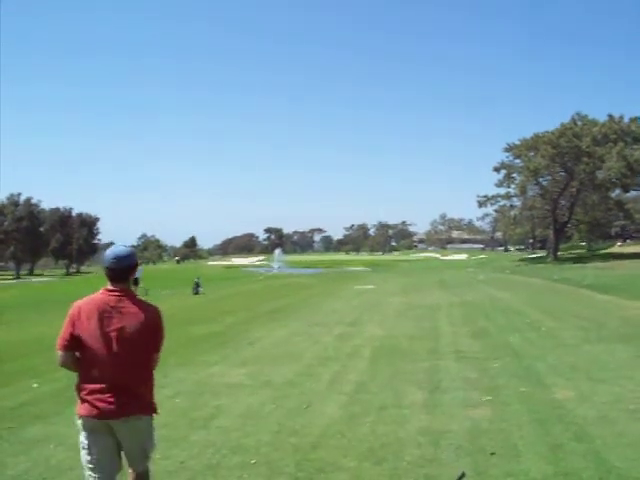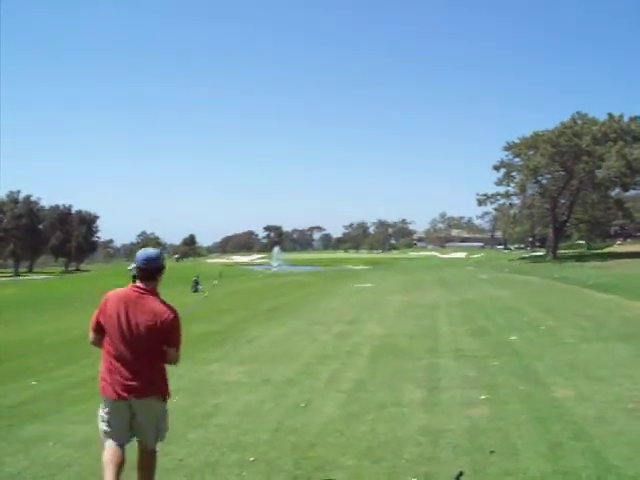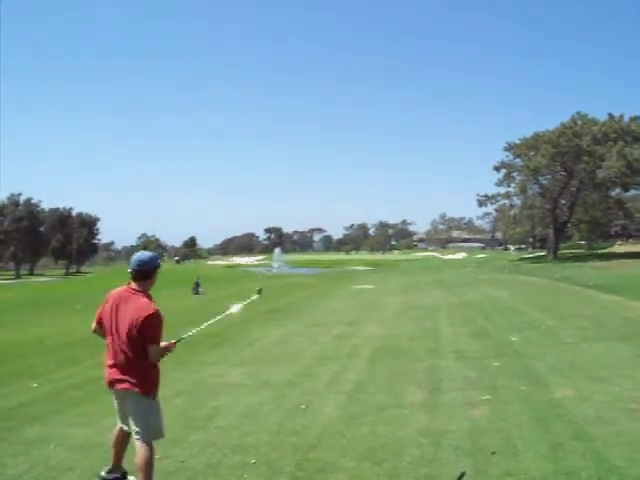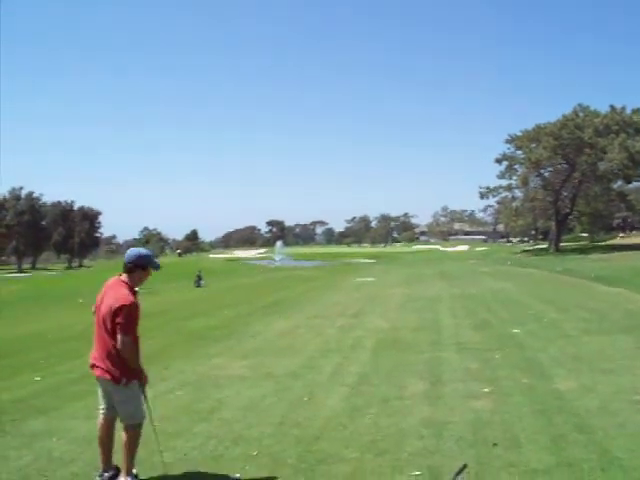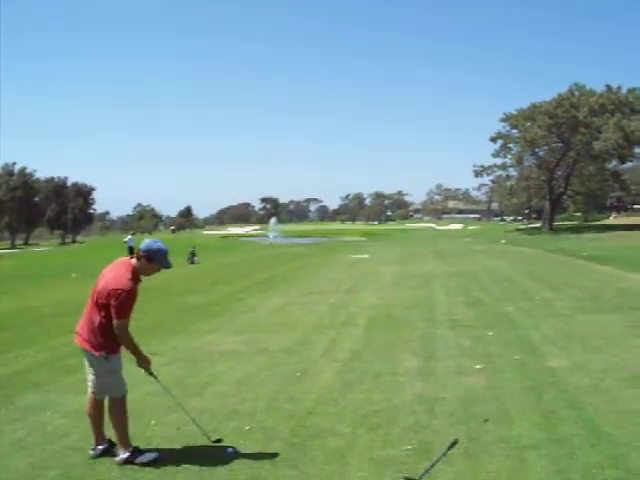
dt=0.5s
person 1, frame 1
left shoulder: (80, 309)
right shoulder: (150, 314)
left elbow: (64, 360)
right elbow: (152, 363)
left hip: (92, 409)
right hip: (134, 408)
person 1, frame 2
left shoulder: (110, 299)
right shoulder: (166, 313)
left elbow: (94, 339)
right elbow: (172, 358)
left hip: (113, 387)
right hip: (149, 390)
left knee: (113, 443)
right knee: (148, 445)
person 1, frame 3
left shoulder: (113, 296)
right shoulder: (149, 311)
left elbow: (97, 328)
right elbow: (154, 356)
right wrist: (165, 347)
left hip: (116, 376)
right hip: (138, 382)
left knee: (125, 425)
right knee: (144, 439)
person 1, frame 4
left shoulder: (111, 284)
right shoulder: (127, 301)
left elbow: (96, 310)
right elbow: (124, 346)
right wrist: (140, 372)
left hip: (102, 364)
right hip: (119, 370)
left knee: (107, 417)
right knee: (134, 423)
person 1, frame 5
left shoulder: (122, 263)
right shoulder: (125, 286)
right elbow: (120, 329)
right wrist: (139, 356)
left hip: (91, 336)
right hip: (101, 343)
left knee: (96, 392)
right knee: (117, 396)
left ankle: (99, 443)
right ankle: (125, 450)
